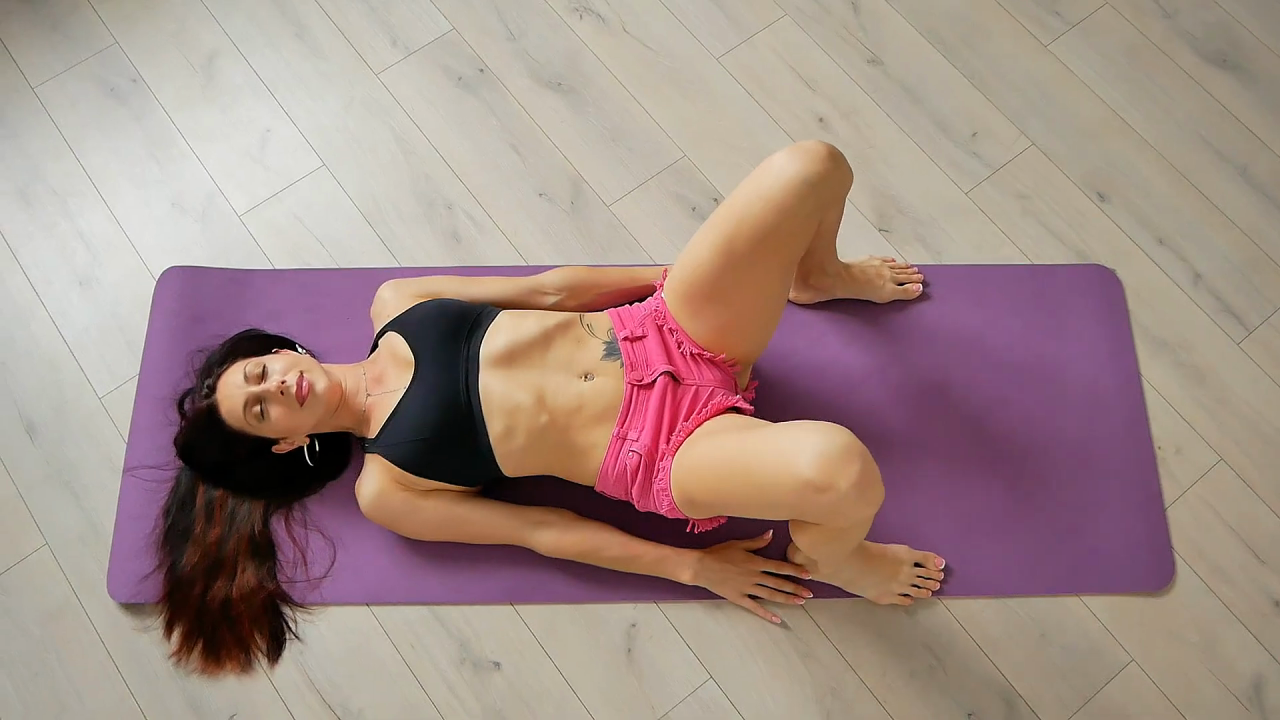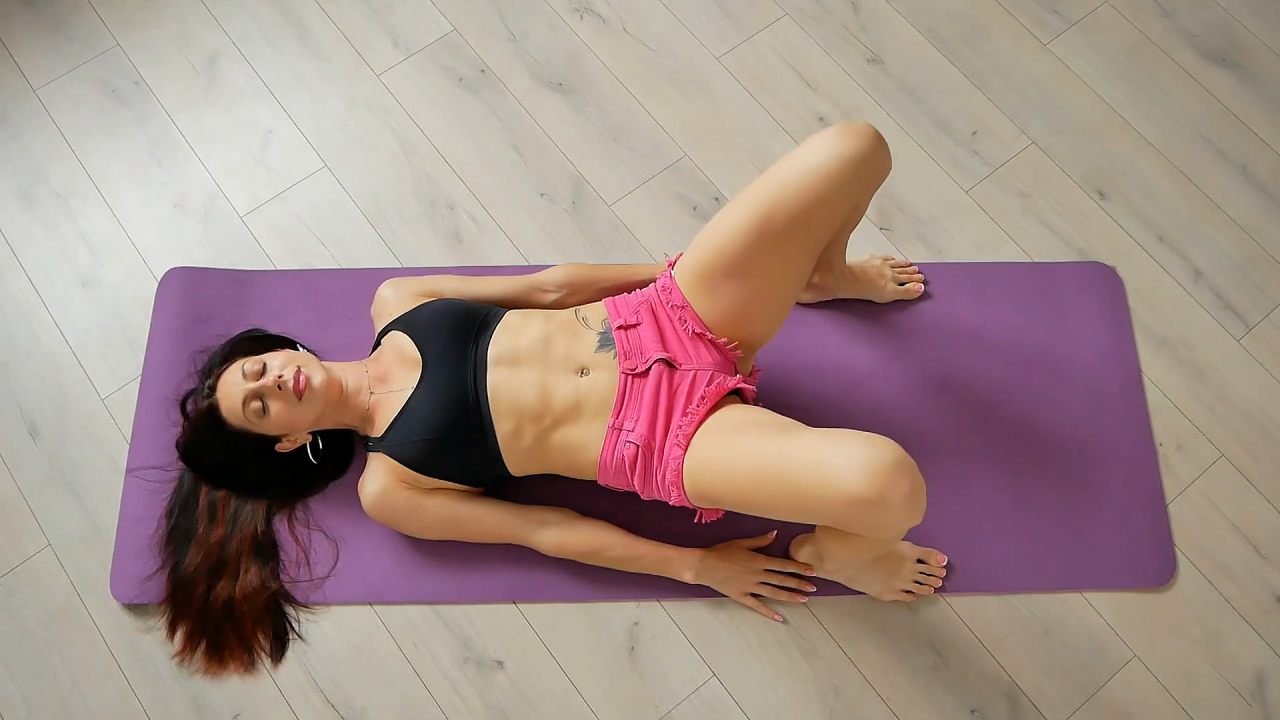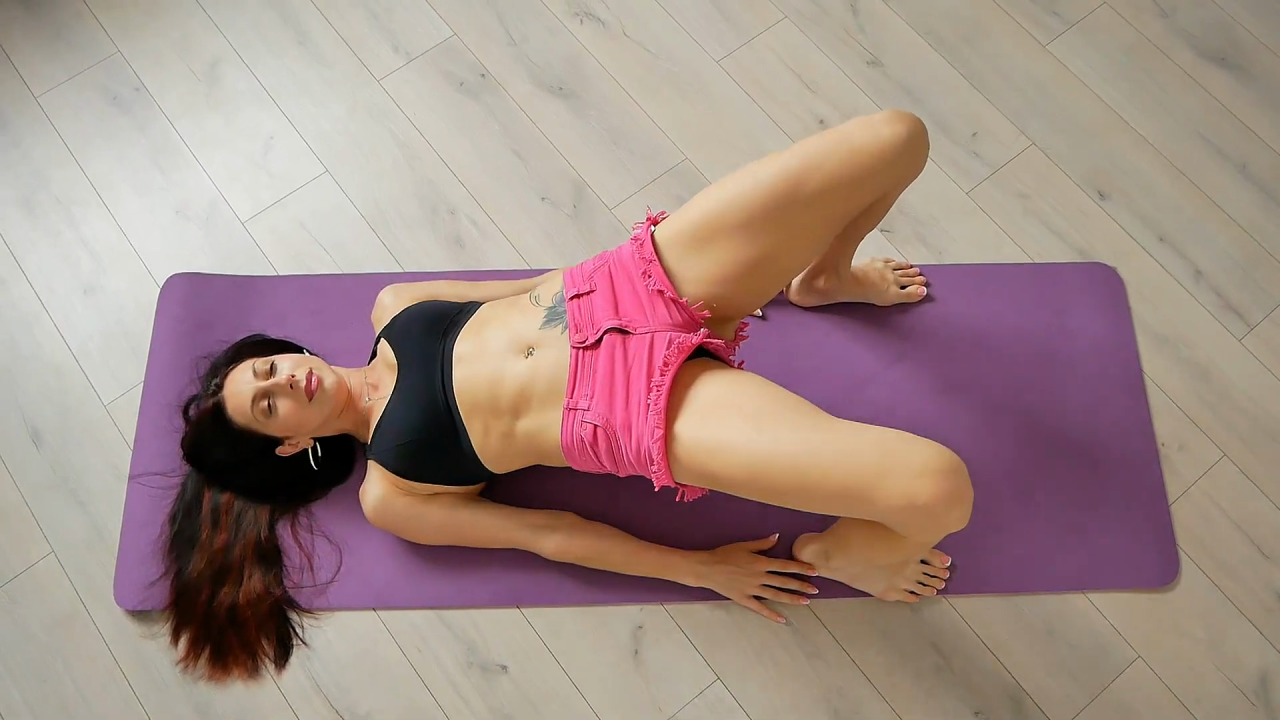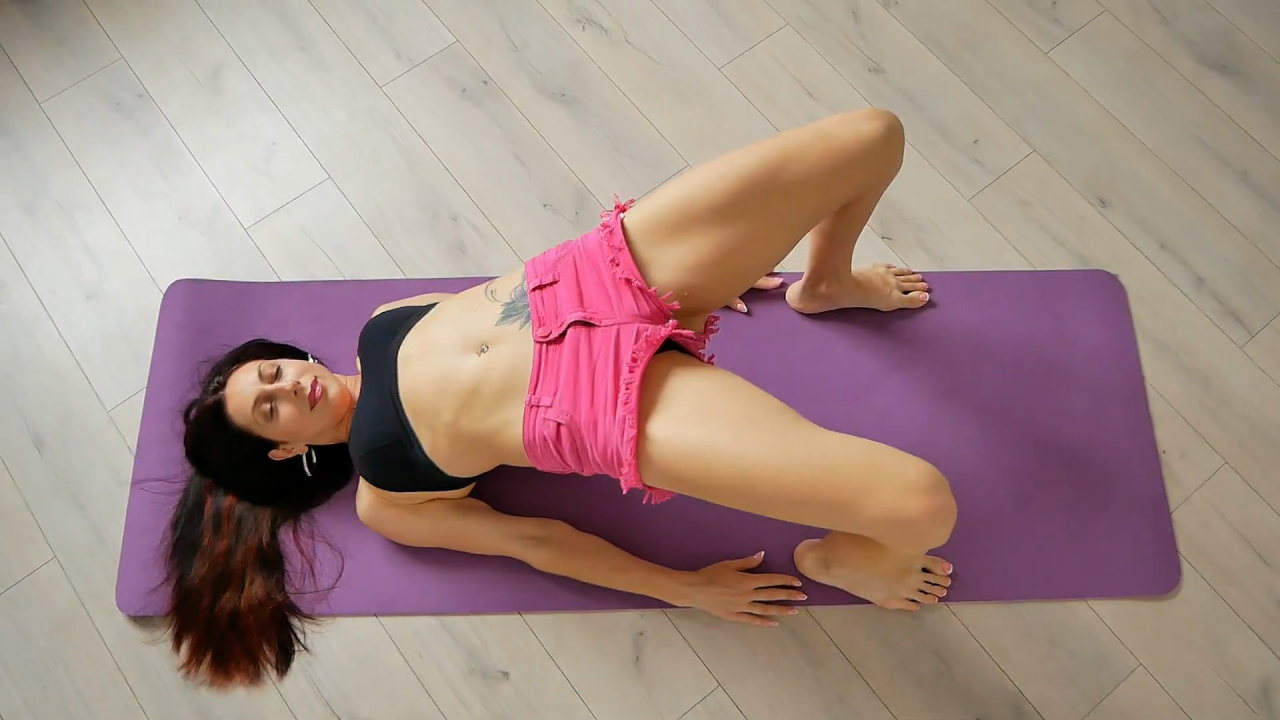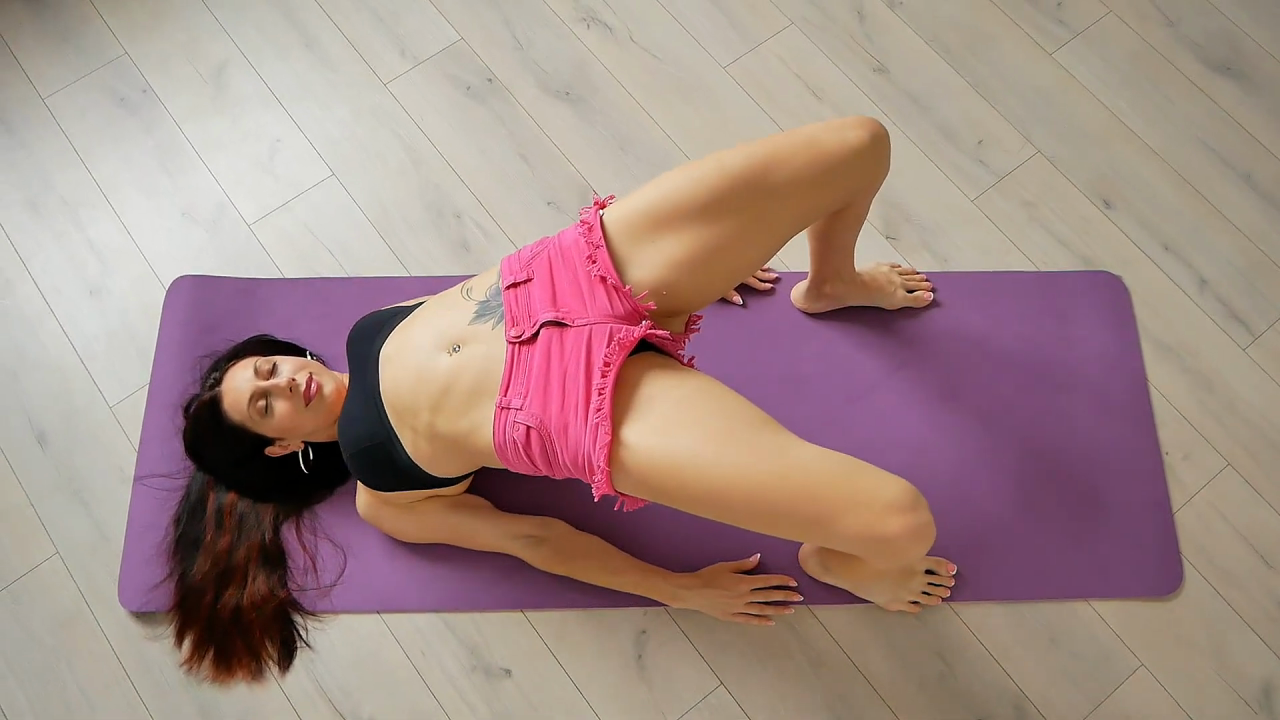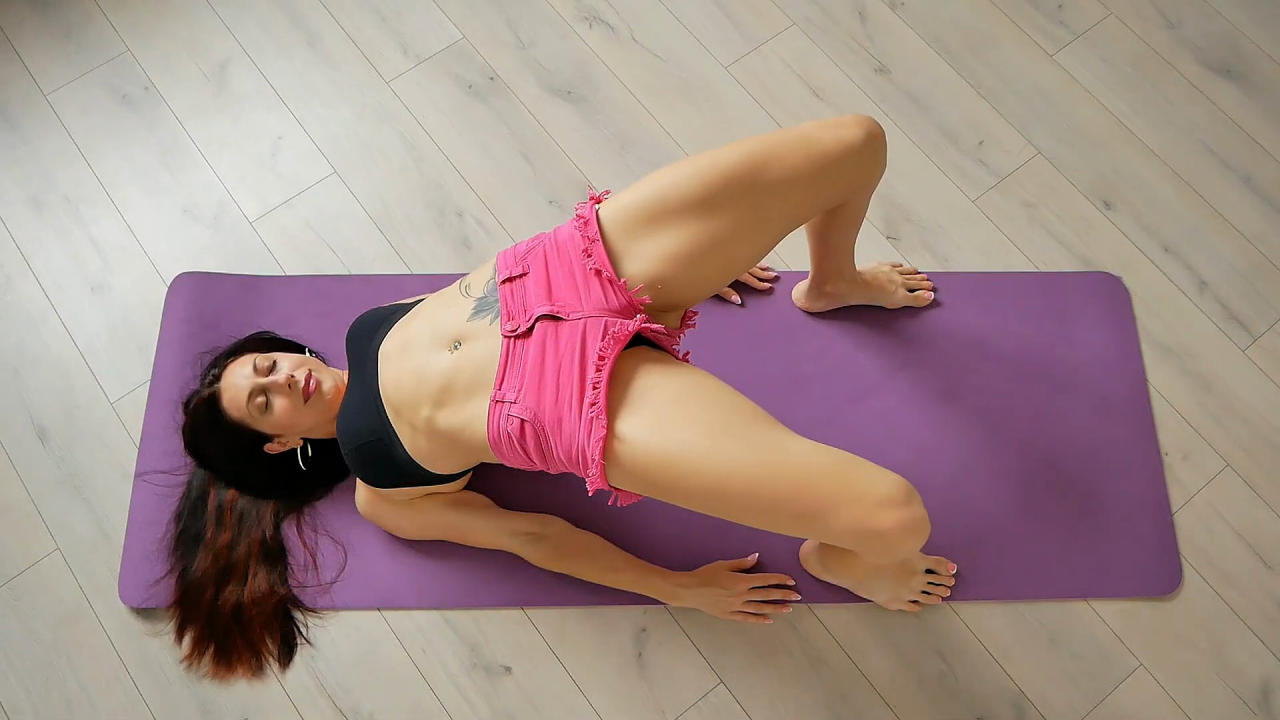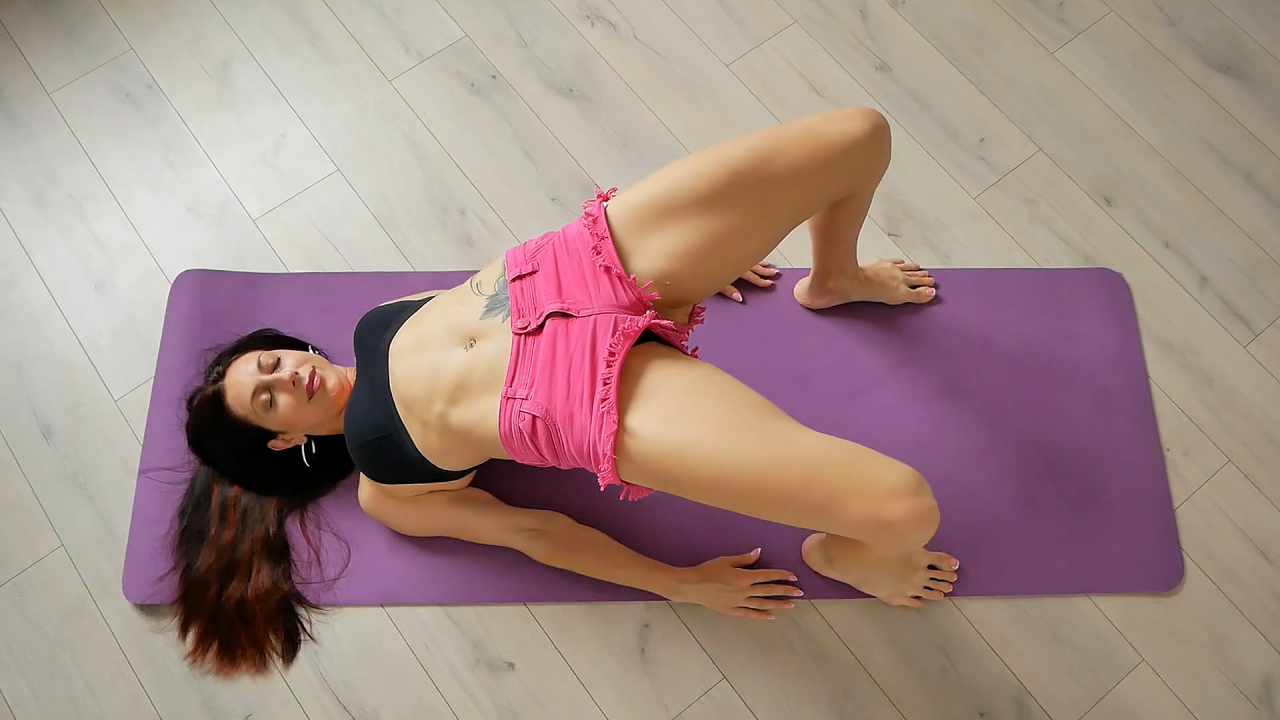
dt=0.7s
person 1, frame 1
left shoulder: (394, 306)
right shoulder: (384, 489)
left elbow: (547, 290)
right elbow: (542, 532)
left wrist: (685, 270)
right wrist: (695, 569)
left hip: (663, 336)
right hip: (670, 449)
left knee: (810, 166)
right knee: (837, 470)
left ankle: (819, 278)
right ankle: (828, 558)
person 1, frame 2
left shoulder: (393, 305)
right shoulder: (386, 488)
left elbow: (549, 285)
right elbow: (547, 532)
left wrist: (683, 269)
right wrist: (699, 567)
left hip: (670, 323)
right hip: (672, 434)
left knee: (854, 148)
right knee: (885, 484)
left ankle: (823, 277)
right ankle: (830, 557)
person 1, frame 3
left shoulder: (391, 309)
right shoulder: (387, 493)
right elbow: (549, 535)
left wrist: (726, 275)
right wrist: (704, 571)
right hip: (651, 407)
left knee: (898, 136)
right knee: (937, 490)
left ankle: (822, 278)
right ankle: (835, 554)
person 1, frame 4
left shoulder: (382, 327)
right shoulder: (382, 500)
right elbow: (537, 543)
left wrist: (699, 275)
right wrist: (694, 591)
right hip: (623, 399)
left knee: (874, 134)
right knee: (921, 505)
left ankle: (826, 285)
right ankle: (835, 562)
person 1, frame 5
left shoulder: (370, 330)
right shoulder: (381, 496)
left elbow: (496, 286)
right elbow: (529, 538)
left wrist: (694, 264)
right wrist: (686, 592)
right hip: (603, 404)
left knee: (860, 142)
right knee: (899, 523)
left ankle: (830, 284)
right ankle: (835, 563)
person 1, frame 6
left shoulder: (367, 328)
right shoulder: (381, 495)
left elbow: (483, 287)
right elbow: (527, 535)
left wrist: (689, 263)
right wrist: (682, 590)
right hip: (601, 396)
left knee: (857, 141)
right knee: (893, 517)
left ankle: (831, 282)
right ankle: (836, 560)
person 1, frame 7
left shoulder: (377, 323)
right shoulder: (384, 489)
left elbow: (492, 282)
right elbow: (533, 533)
left wrist: (698, 258)
right wrist: (687, 586)
right hip: (611, 396)
left knee: (861, 133)
right knee: (903, 509)
left ankle: (833, 279)
right ankle: (840, 556)
